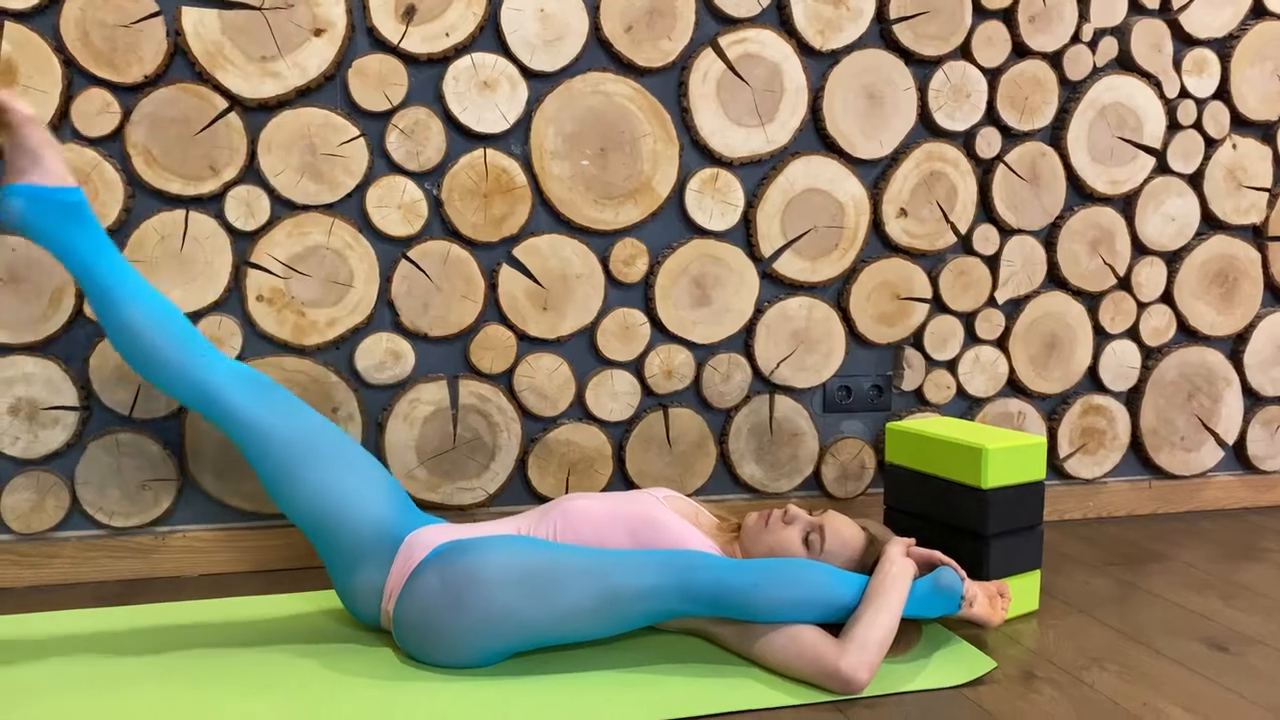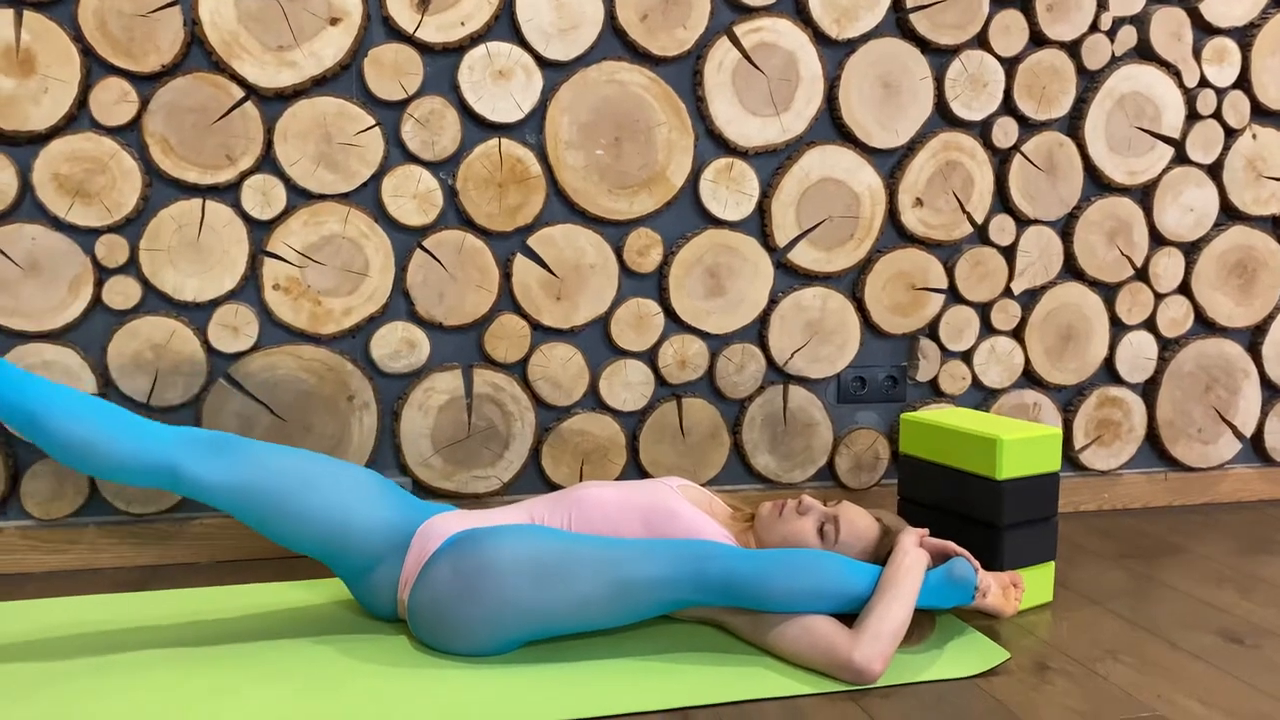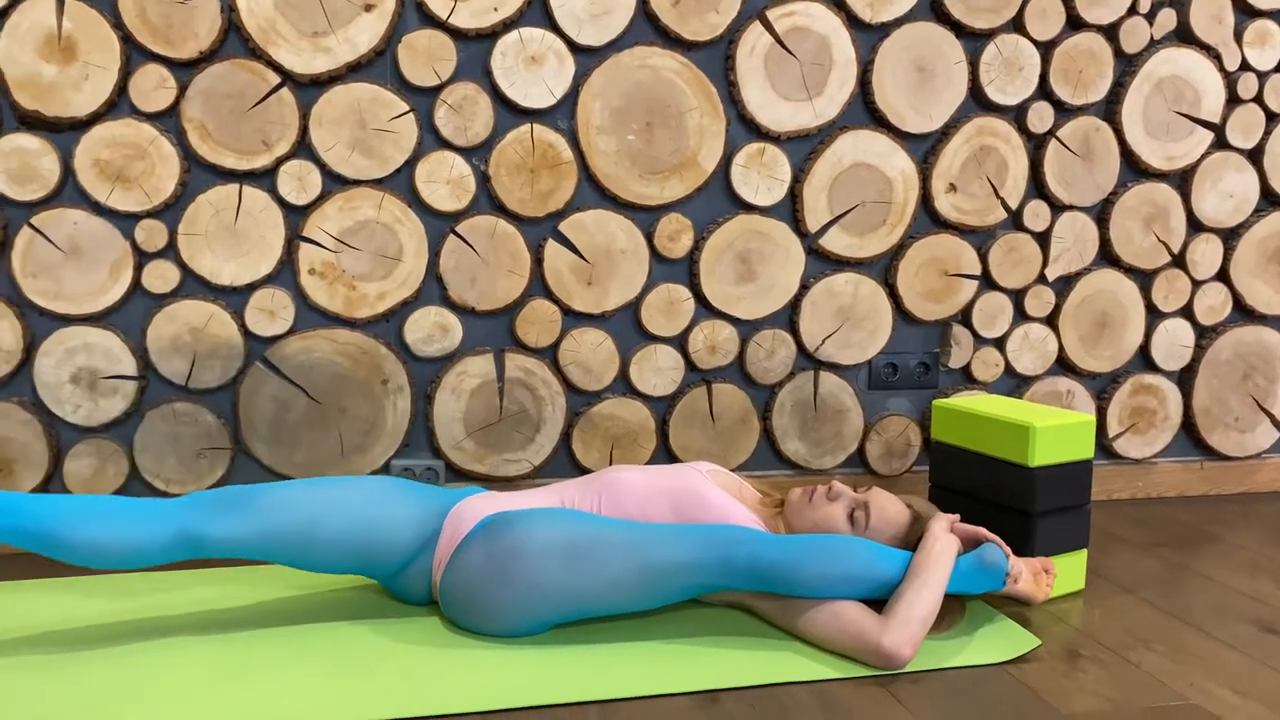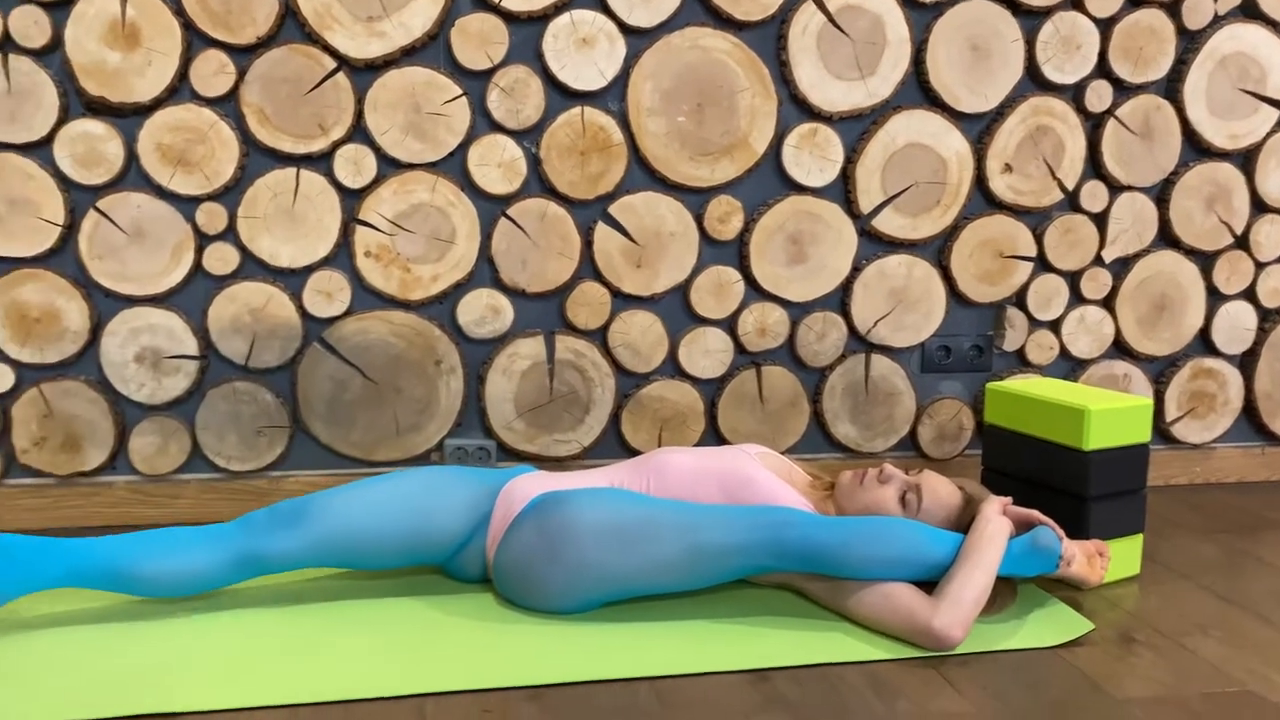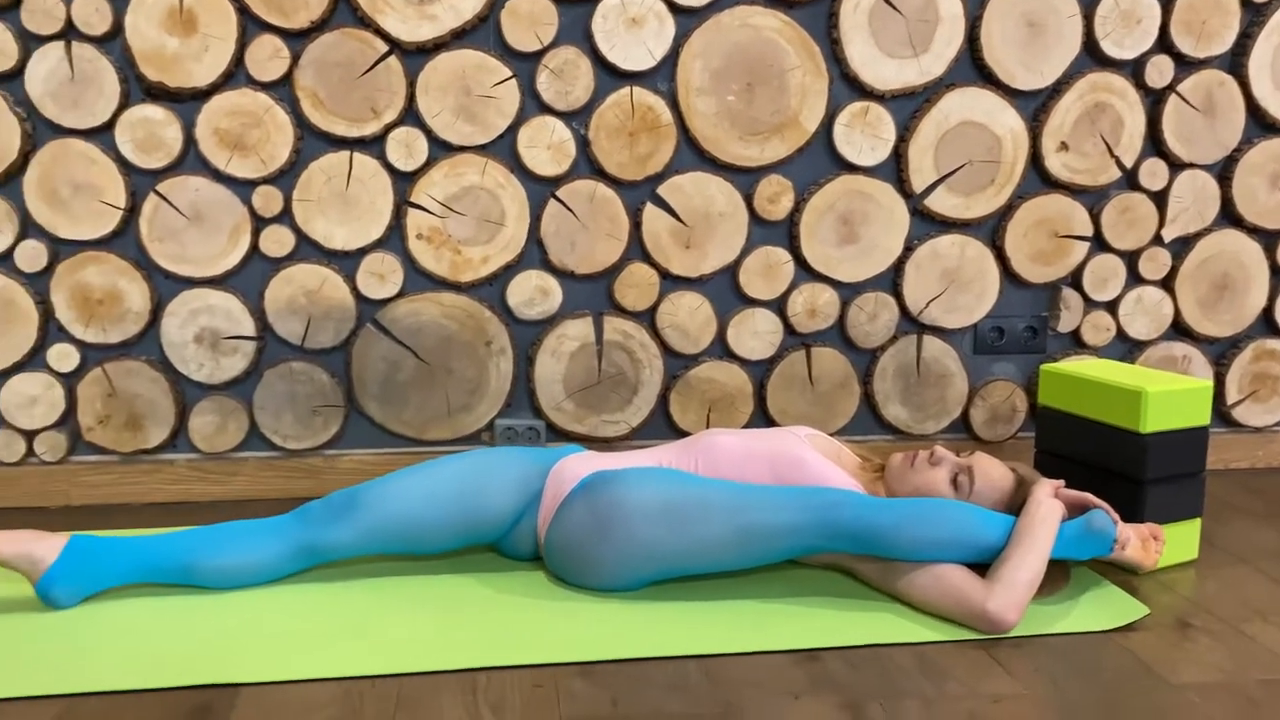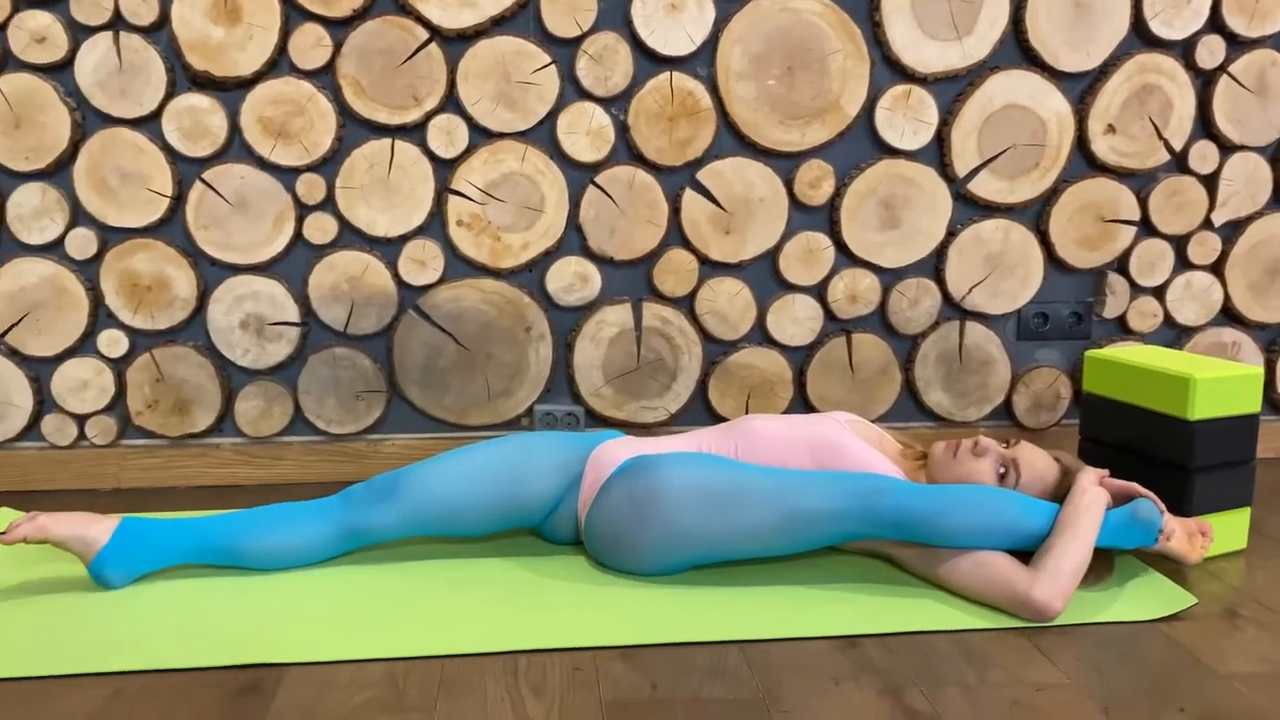
dt=0.4s
person 1, frame 1
left shoulder: (730, 589)
right shoulder: (698, 521)
left elbow: (851, 664)
left wrist: (899, 577)
left hip: (448, 603)
right hip: (412, 550)
person 1, frame 2
left shoulder: (737, 574)
right shoulder: (708, 508)
left elbow: (863, 654)
left wrist: (914, 563)
left hip: (464, 590)
right hip: (424, 531)
right knee: (190, 457)
person 1, frame 3
left shoulder: (775, 567)
right shoulder: (733, 487)
left elbow: (892, 642)
left wrist: (945, 553)
left hip: (496, 575)
right hip: (454, 516)
right knee: (208, 515)
person 1, frame 4
left shoulder: (827, 545)
right shoulder: (787, 473)
left elbow: (942, 623)
left wrist: (994, 535)
left hip: (551, 553)
right hip: (507, 496)
right knee: (265, 535)
person 1, frame 5
left shoulder: (878, 530)
right shoulder: (837, 456)
left elbow: (997, 606)
left wrist: (1045, 517)
left hip: (601, 532)
right hip: (556, 479)
right knee: (325, 526)
person 1, frame 6
left shoulder: (920, 519)
right shoulder: (876, 438)
left elbow: (1039, 592)
left wrist: (1093, 509)
left hip: (641, 515)
right hip: (599, 463)
right knee: (369, 508)
right ankle: (134, 543)
